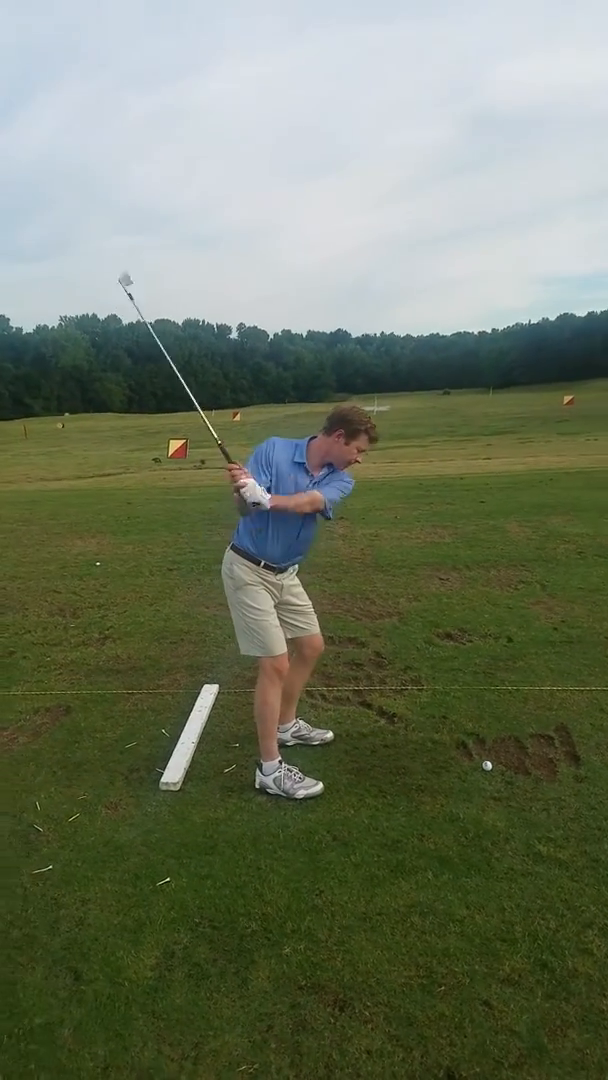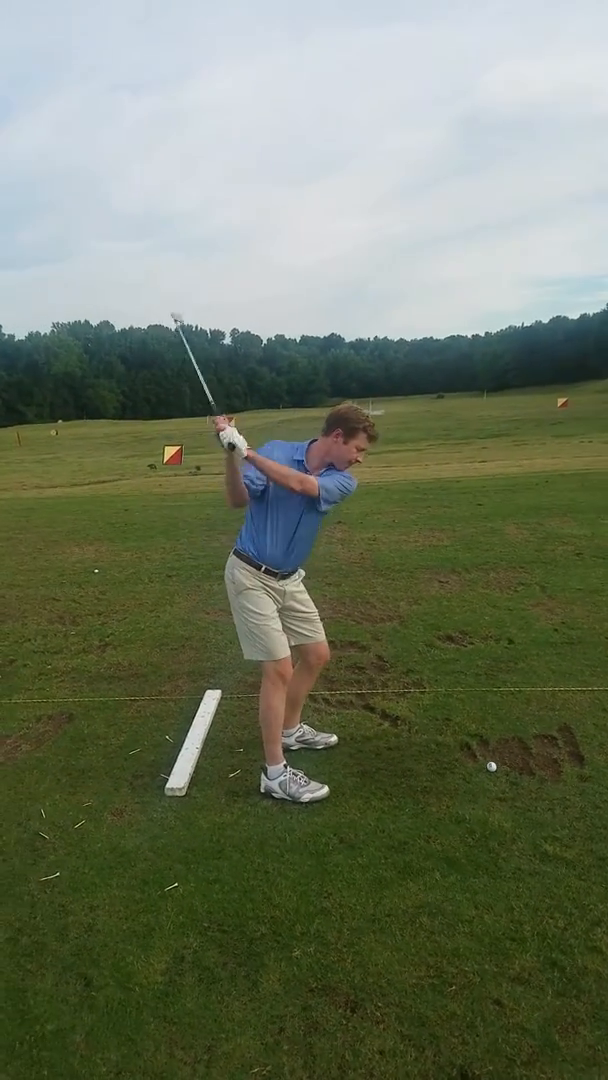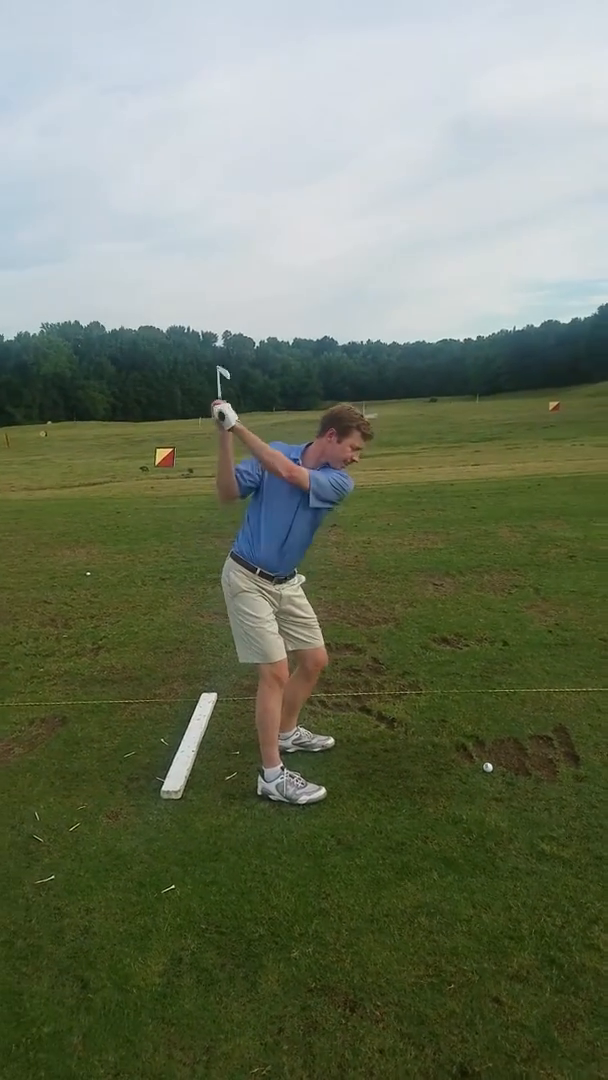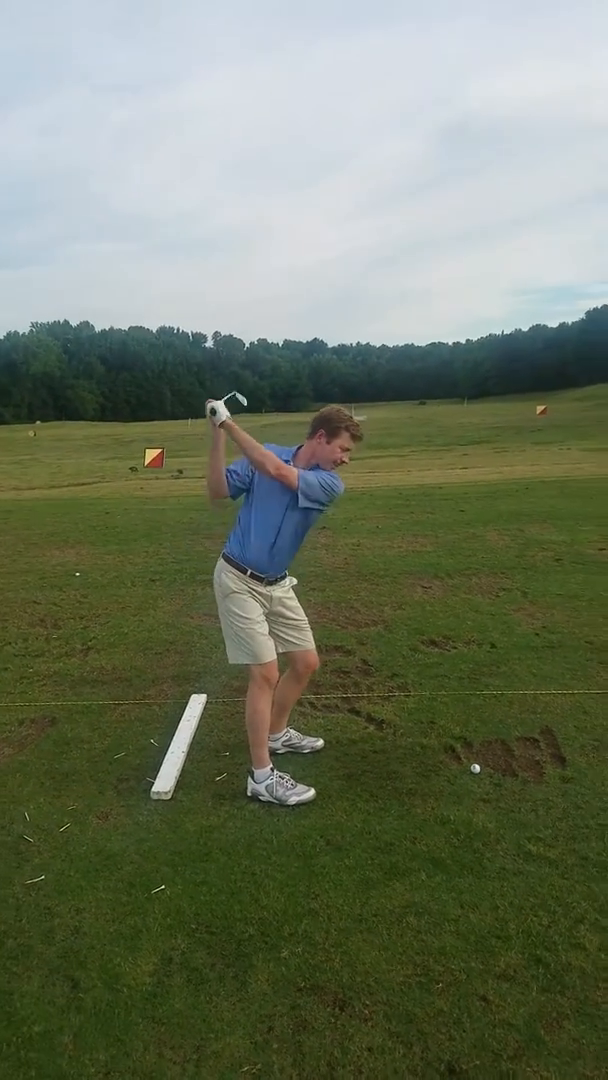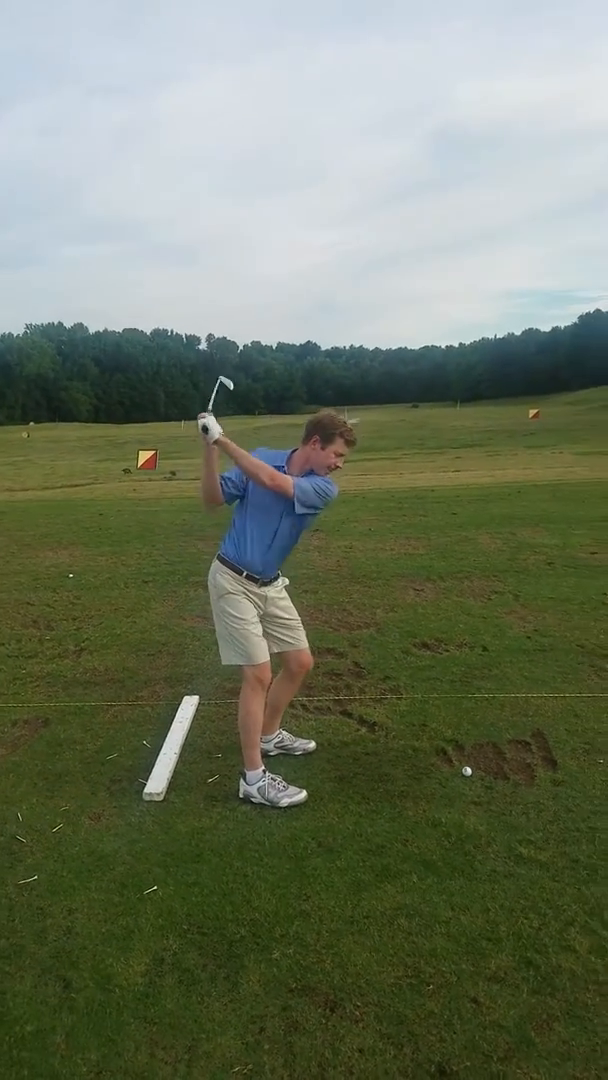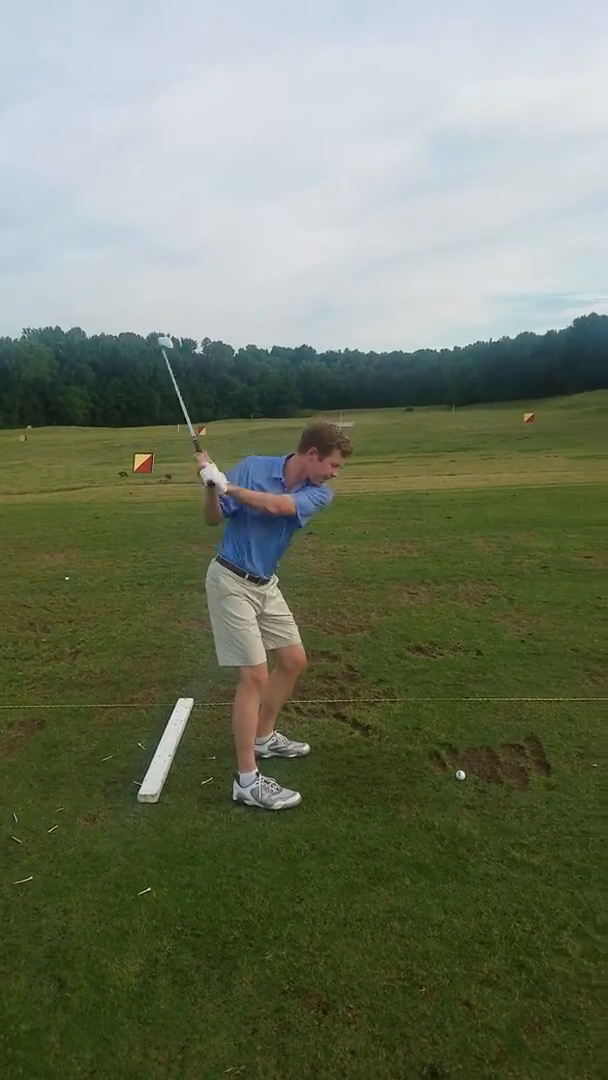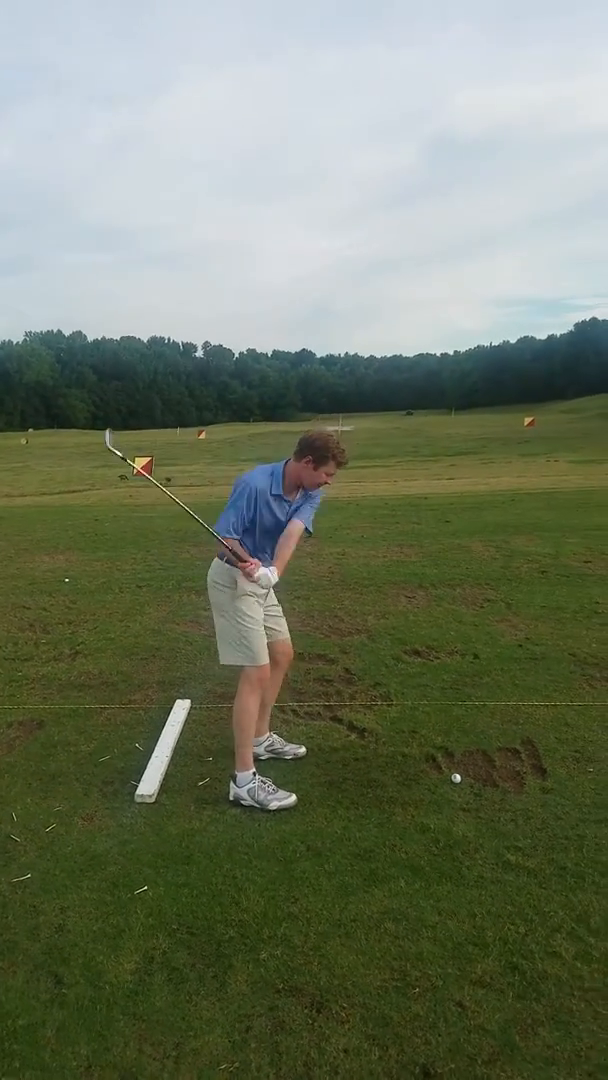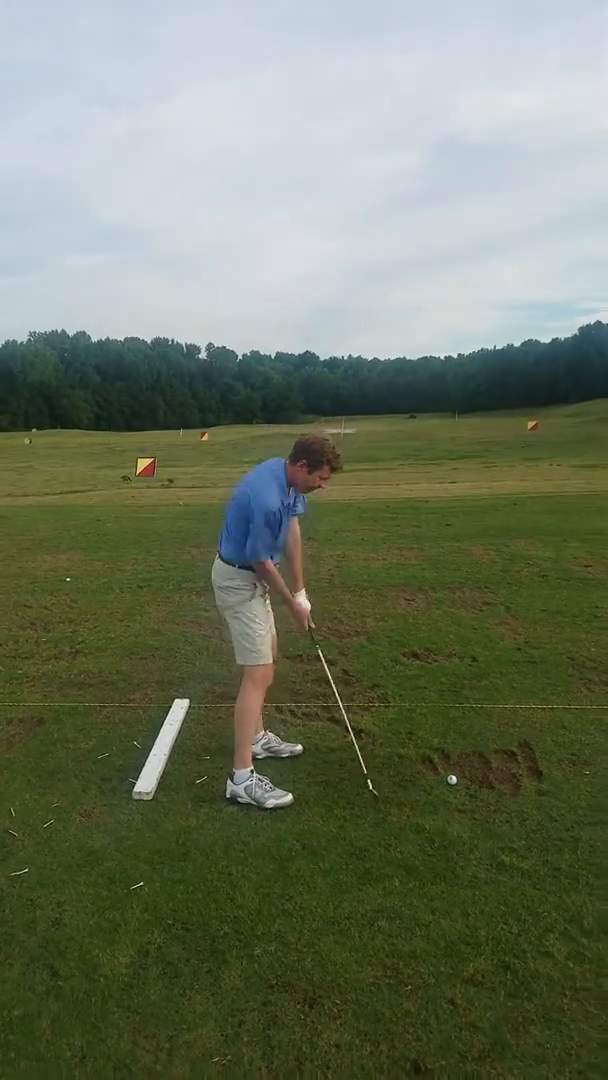
dt=0.1s
person 1, frame 1
left shoulder: (341, 481)
right shoulder: (273, 448)
left elbow: (308, 502)
right elbow: (245, 505)
left wrist: (267, 499)
right wrist: (244, 490)
left hip: (285, 572)
right hip: (247, 569)
left knee: (312, 648)
right knee: (276, 665)
left ankle: (286, 725)
right ankle: (269, 769)
person 1, frame 2
left shoulder: (342, 481)
right shoulder: (275, 451)
left elbow: (299, 484)
right elbow: (236, 499)
left wrist: (246, 451)
right wrist: (234, 452)
left hip: (288, 578)
right hip: (249, 575)
left knee: (317, 655)
right knee: (279, 669)
left ankle: (290, 729)
right ankle: (275, 772)
person 1, frame 3
left shoulder: (340, 483)
right shoulder: (276, 452)
left elbow: (287, 472)
right elbow: (227, 493)
left wrist: (238, 428)
right wrist: (225, 436)
left hip: (285, 583)
right hip: (245, 578)
left knee: (315, 661)
right knee: (276, 672)
left ankle: (286, 732)
right ankle: (271, 775)
person 1, frame 4
left shoulder: (330, 484)
right shoulder: (268, 453)
left elbow: (276, 471)
right elbow: (218, 492)
left wrist: (230, 424)
right wrist: (217, 433)
left hip: (276, 585)
right hip: (237, 579)
left knee: (307, 663)
right knee: (265, 673)
left ankle: (276, 733)
right ankle: (261, 776)
person 1, frame 5
left shoulder: (324, 488)
right shoulder: (261, 459)
left elbow: (270, 482)
right elbow: (212, 499)
left wrist: (222, 441)
right wrist: (210, 446)
left hip: (271, 584)
right hip: (232, 580)
left knee: (300, 662)
right knee: (258, 674)
left ankle: (269, 734)
right ankle: (253, 777)
person 1, frame 6
left shoulder: (319, 494)
right shoulder: (253, 468)
left elbow: (276, 505)
right elbow: (213, 518)
left wrist: (228, 487)
right wrist: (211, 484)
left hip: (263, 584)
right hip: (230, 581)
left knee: (294, 660)
right knee: (256, 675)
left ankle: (263, 737)
right ankle: (247, 780)
person 1, frame 7
left shoulder: (311, 493)
right shoulder: (254, 484)
left elbow: (292, 536)
right elbow: (226, 537)
left wrist: (271, 570)
right wrist: (249, 563)
left hip: (259, 580)
right hip: (234, 579)
left knee: (282, 656)
right knee: (256, 673)
left ankle: (259, 738)
right ankle: (244, 779)
person 1, frame 8
left shoulder: (279, 467)
right shoulder: (265, 498)
left elbow: (292, 534)
right elbow: (263, 564)
left wrist: (301, 590)
right wrist: (292, 603)
left hip: (251, 576)
right hip: (239, 579)
left knee: (266, 657)
right knee: (259, 672)
left ankle: (255, 737)
right ankle: (242, 777)
